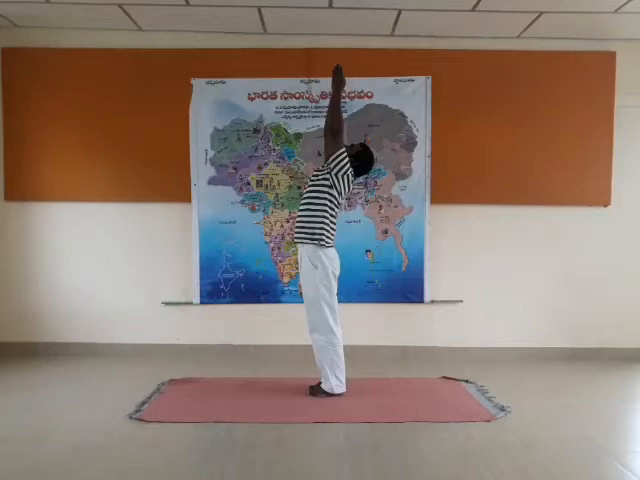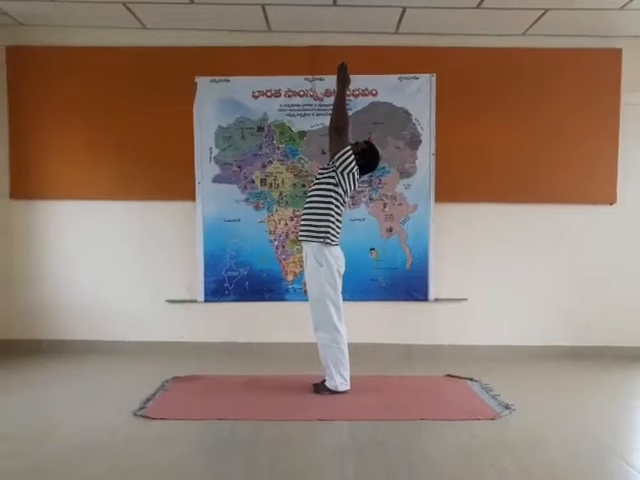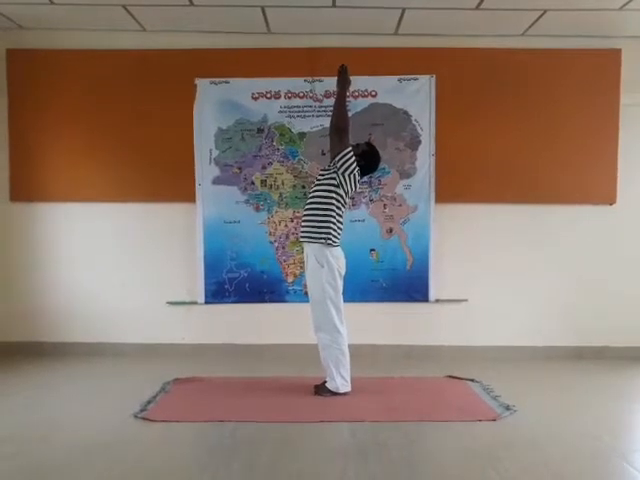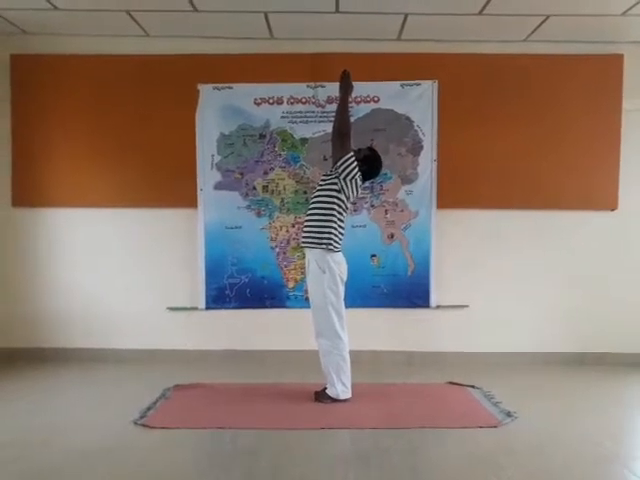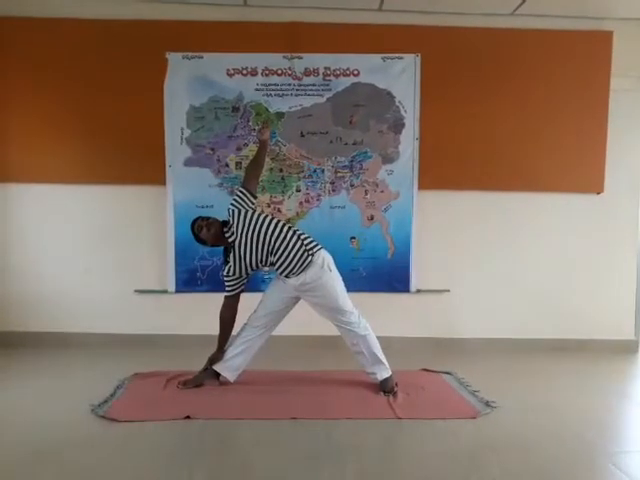
dt=0.7s
person 1, frame 1
left shoulder: (341, 174)
right shoulder: (333, 175)
left elbow: (333, 131)
right elbow: (332, 134)
left wrist: (336, 92)
right wrist: (335, 92)
left hip: (318, 256)
right hip: (314, 254)
left knee: (324, 322)
right knee: (321, 322)
left ankle: (334, 384)
right ankle: (331, 380)
person 1, frame 2
left shoulder: (347, 172)
right shoulder: (339, 173)
left elbow: (338, 130)
right elbow: (338, 132)
left wrist: (341, 89)
right wrist: (340, 90)
left hip: (323, 254)
right hip: (319, 253)
left knee: (329, 320)
right knee: (326, 320)
left ankle: (338, 382)
right ankle: (335, 378)
person 1, frame 3
left shoulder: (348, 174)
right shoulder: (338, 174)
left elbow: (338, 131)
right elbow: (338, 134)
left wrist: (342, 91)
right wrist: (340, 92)
left hip: (324, 255)
right hip: (319, 254)
left knee: (329, 321)
right knee: (325, 321)
left ankle: (339, 383)
right ankle: (336, 379)
person 1, frame 4
left shoulder: (349, 177)
right shoulder: (340, 179)
left elbow: (340, 137)
right elbow: (340, 140)
left wrist: (344, 96)
left hip: (325, 261)
right hip: (321, 260)
left knee: (330, 328)
right knee: (327, 327)
left ankle: (339, 390)
right ankle: (336, 386)
person 1, frame 5
left shoulder: (237, 213)
right shoulder: (232, 265)
left elbow: (251, 177)
right elbow: (229, 306)
left wrist: (263, 144)
right wrist: (219, 350)
left hip: (314, 265)
right hip: (288, 279)
left knee: (349, 321)
right knee: (257, 325)
left ankle: (383, 374)
right ankle: (218, 371)
